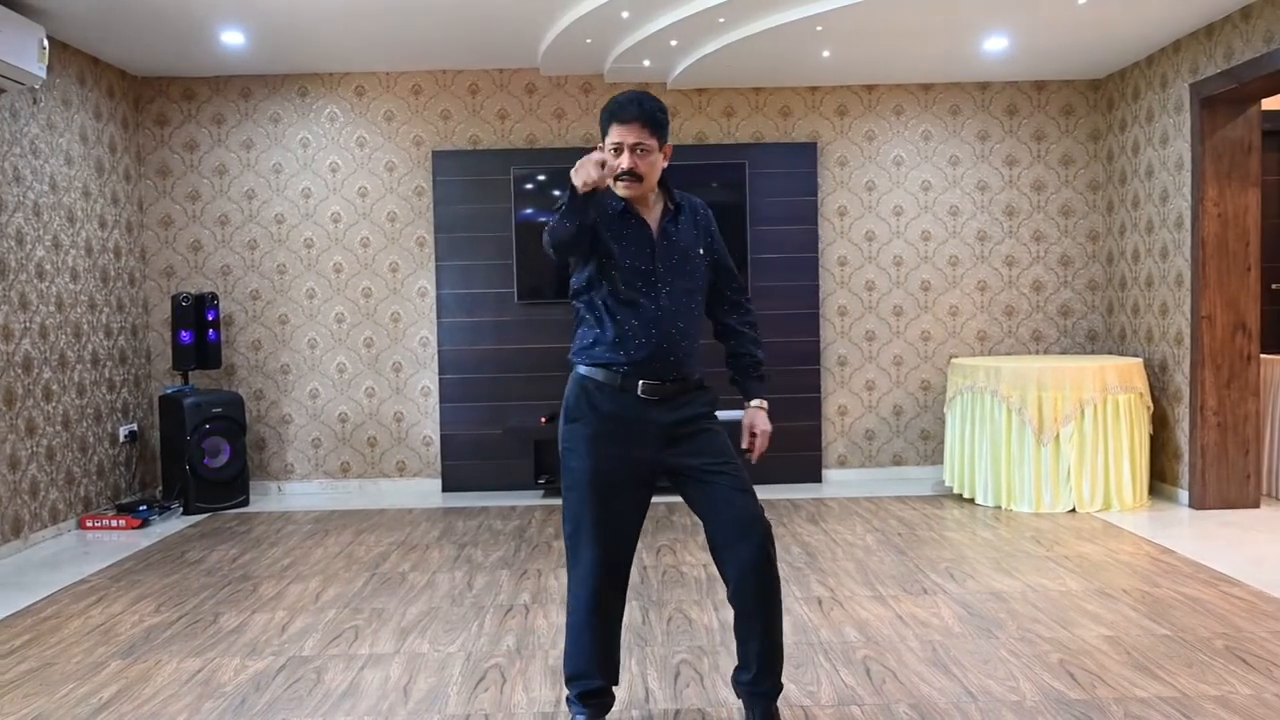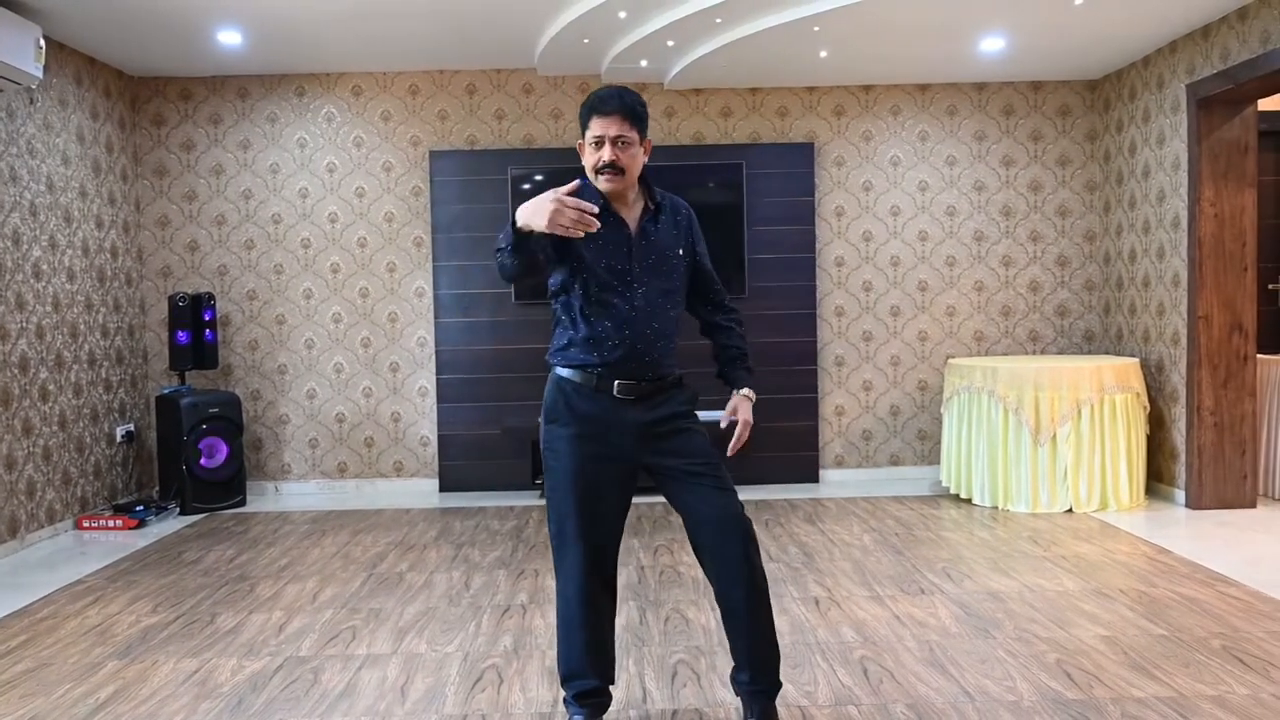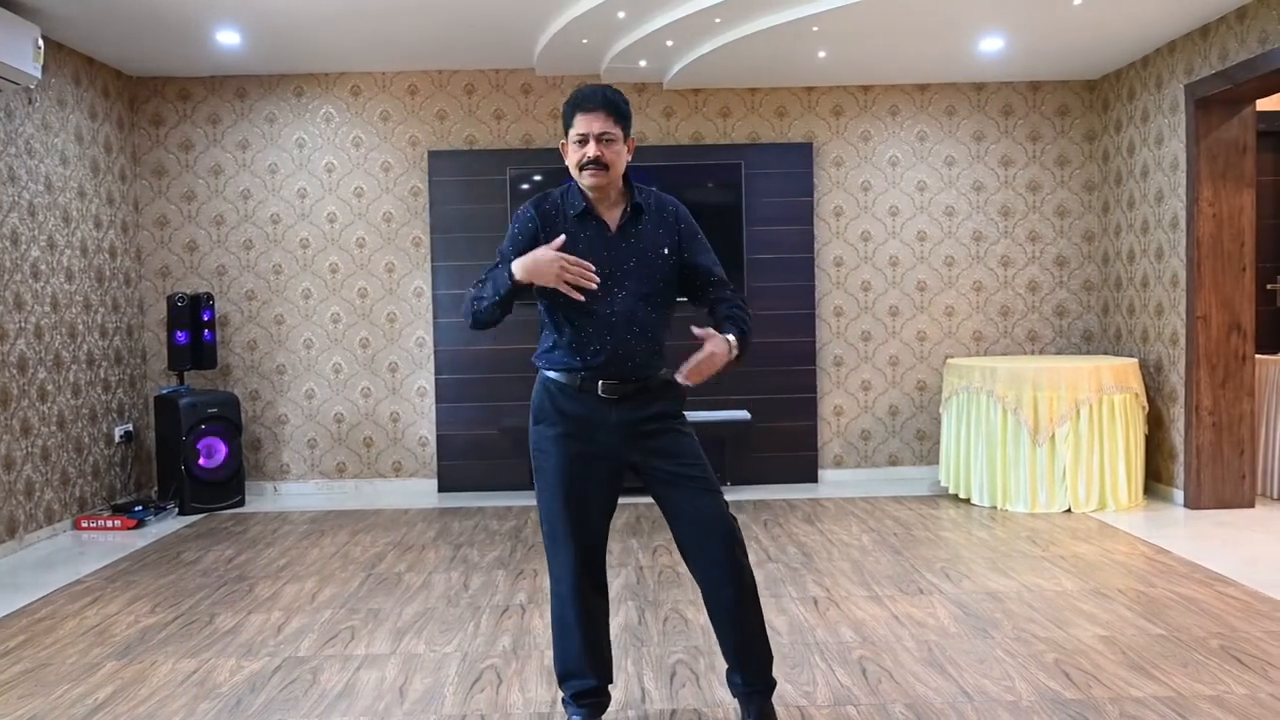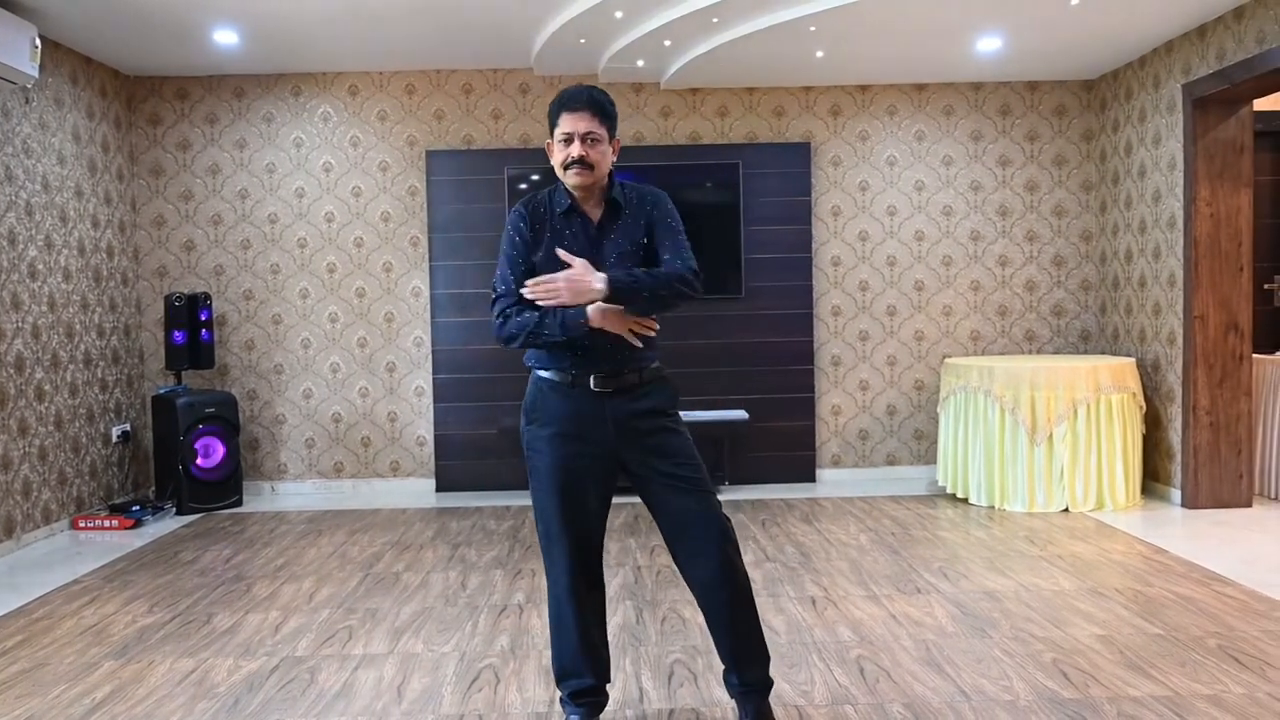
dt=0.2s
person 1, frame 1
left shoulder: (696, 218)
right shoulder: (591, 213)
left elbow: (731, 309)
right elbow: (559, 244)
left wrist: (755, 396)
right wrist: (580, 193)
left hip: (684, 406)
right hip: (603, 407)
left knee: (749, 540)
right knee: (597, 559)
person 1, frame 2
left shoulder: (677, 216)
right shoulder: (566, 214)
left elbow: (715, 306)
right elbow: (514, 268)
left wrist: (740, 384)
right wrist: (525, 221)
left hip: (664, 404)
right hip: (582, 408)
left knee: (731, 539)
right knee: (583, 560)
person 1, frame 3
left shoulder: (665, 214)
right shoulder: (543, 216)
left elbow: (719, 291)
right elbow: (479, 313)
left wrist: (728, 339)
right wrist: (517, 270)
left hip: (652, 404)
right hip: (569, 409)
left knee: (716, 540)
right knee: (574, 559)
person 1, frame 4
left shoulder: (650, 206)
right shoulder: (531, 218)
left elbow: (683, 278)
right elbow: (507, 320)
left wrist: (601, 284)
right wrist: (589, 317)
left hip: (642, 400)
right hip: (561, 407)
left knee: (708, 539)
right knee: (570, 558)
